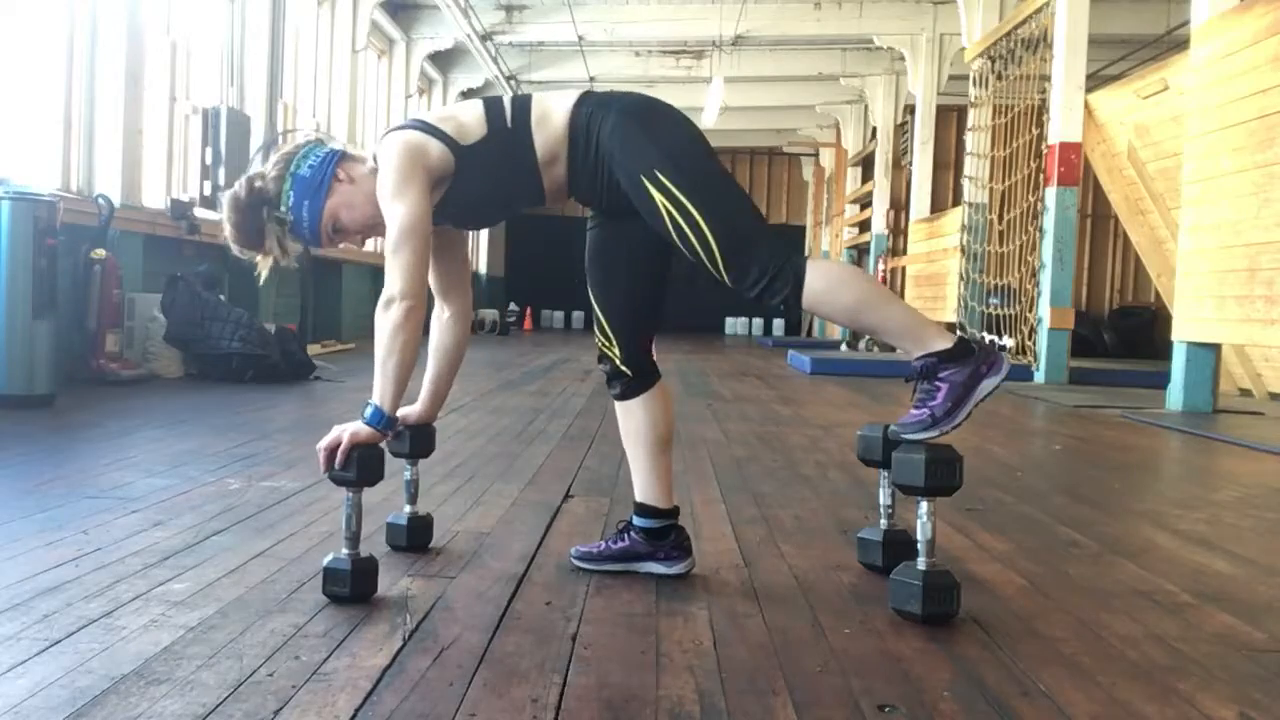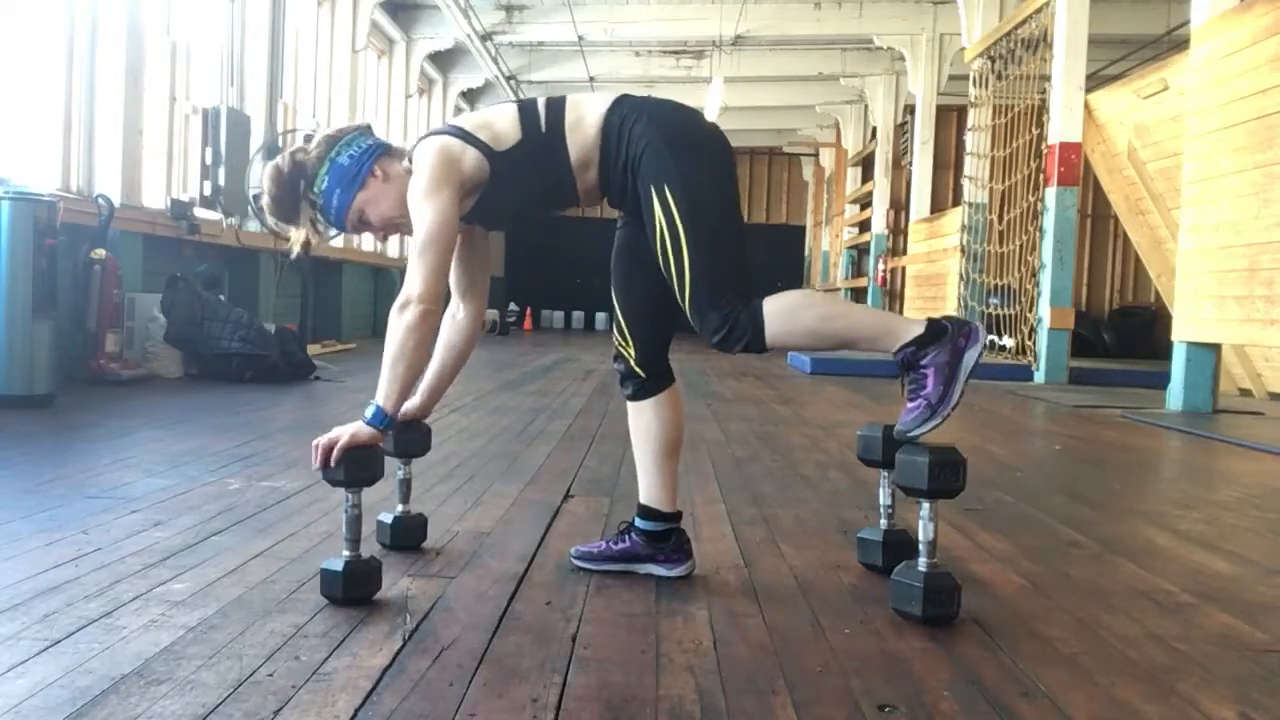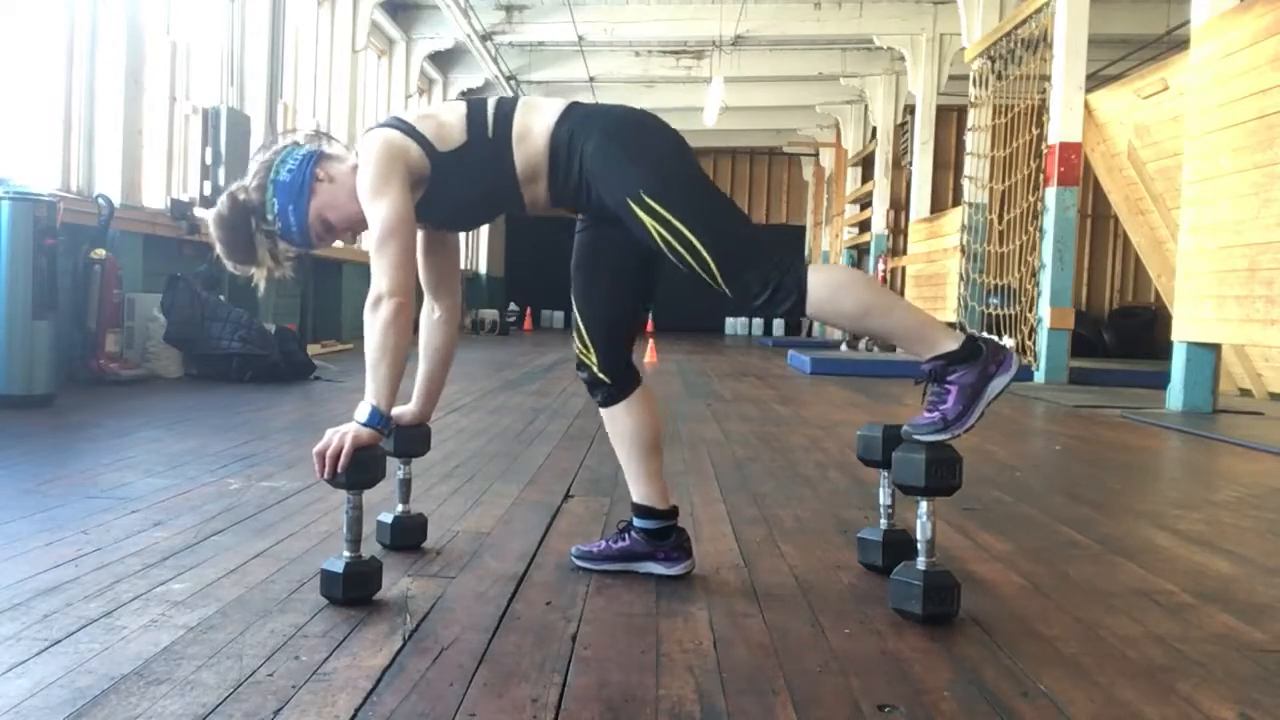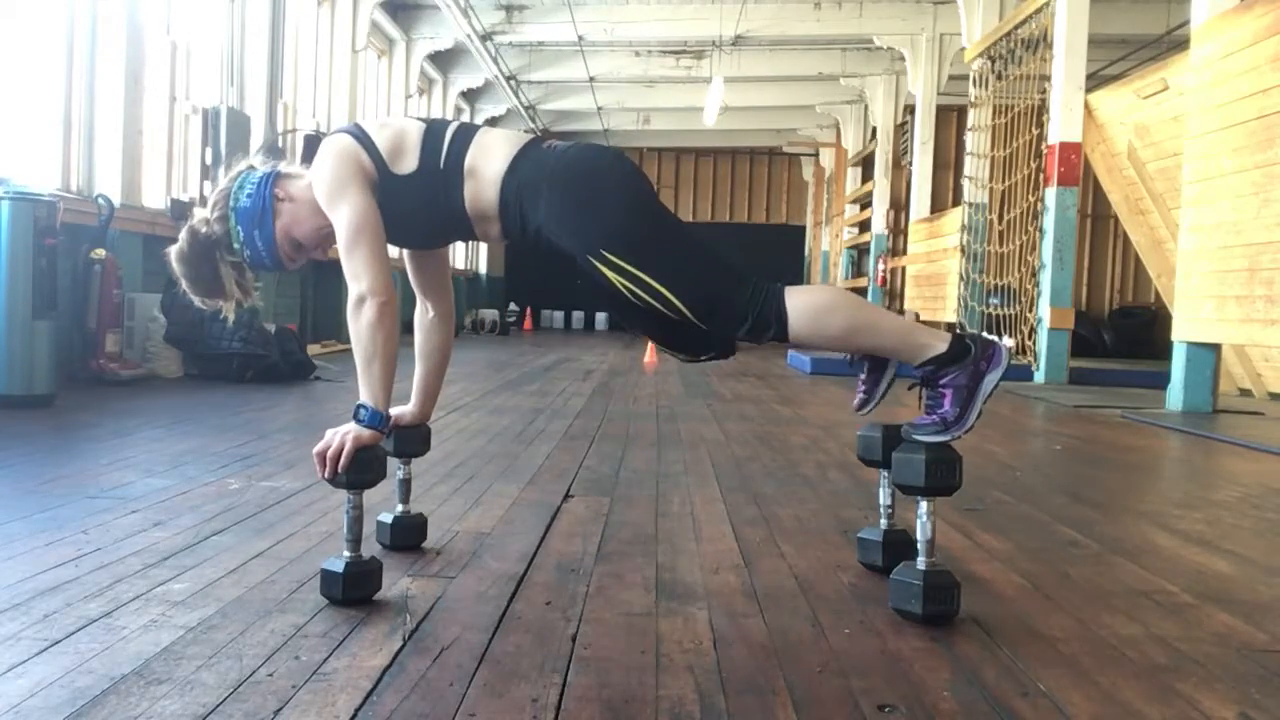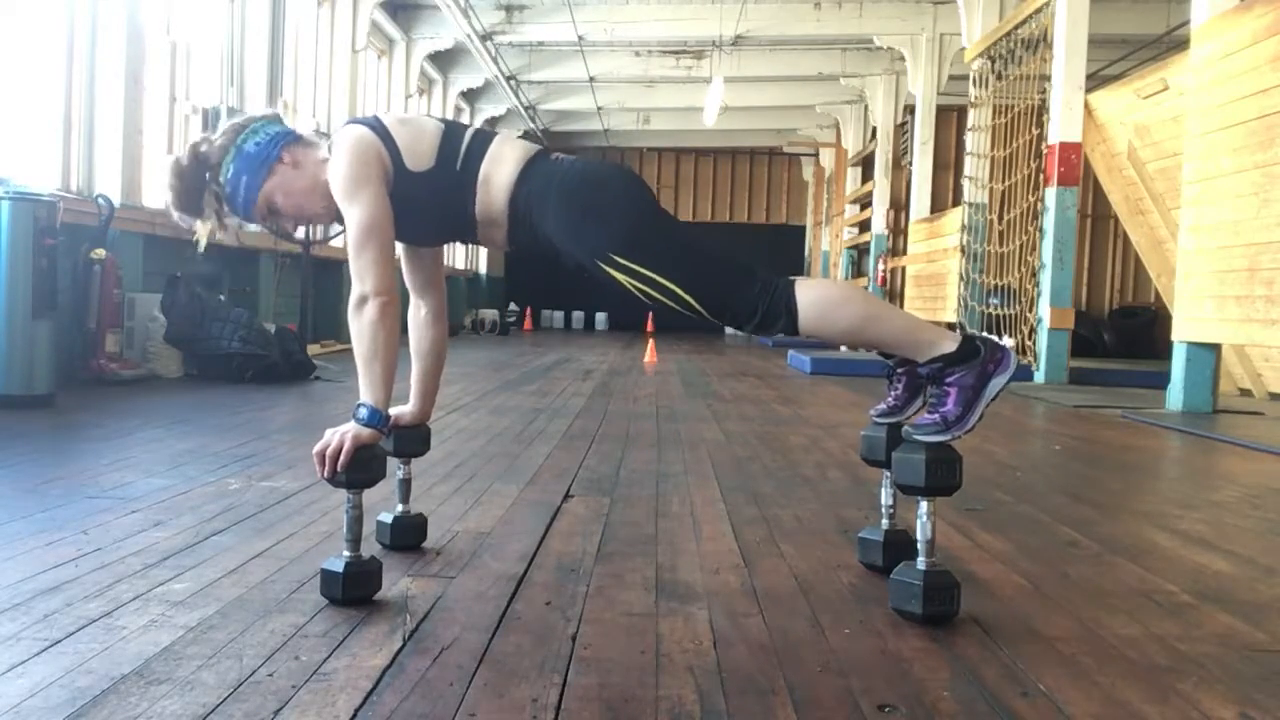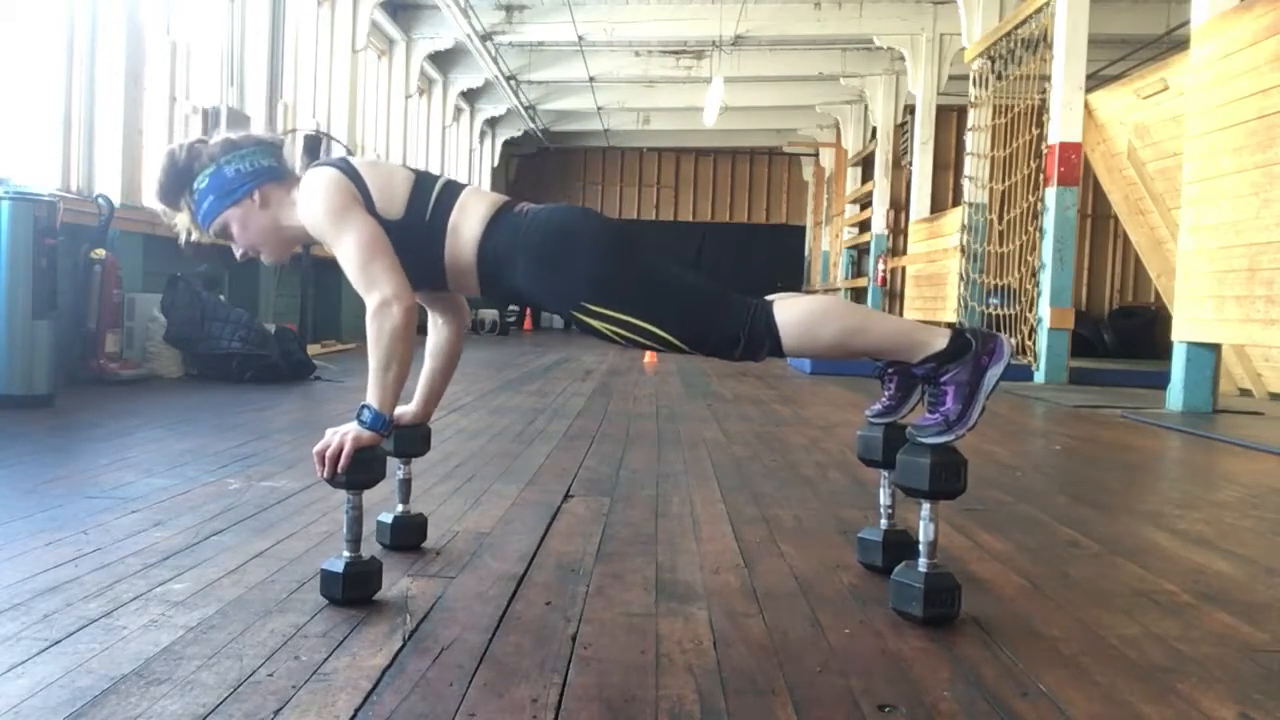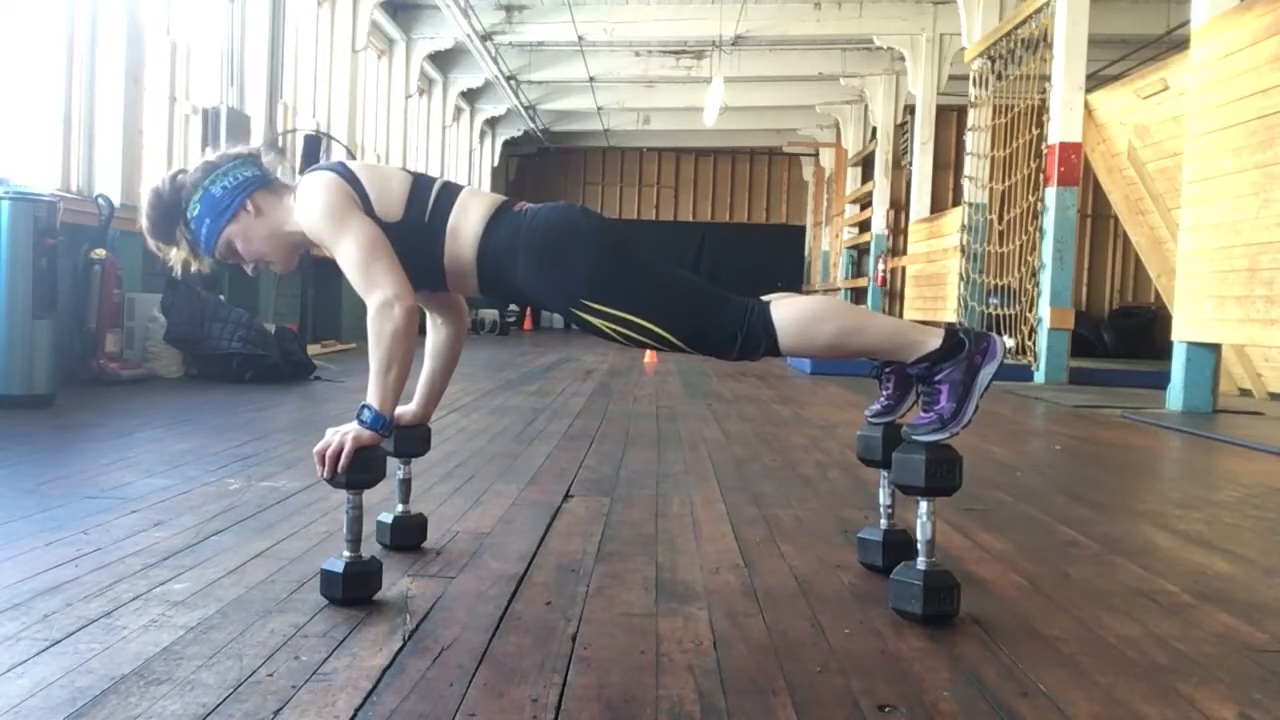
dt=0.7s
person 1, frame 1
left shoulder: (402, 159)
right shoulder: (430, 197)
left elbow: (400, 302)
right elbow: (450, 308)
left wrist: (375, 417)
right wrist: (426, 408)
left hip: (632, 142)
right hip: (615, 186)
left knee: (761, 271)
right knee: (623, 361)
left ankle: (952, 359)
right ankle: (657, 532)
person 1, frame 2
left shoulder: (436, 166)
right shoulder: (459, 194)
left elbow: (417, 305)
right elbow: (464, 309)
left wrist: (377, 419)
right wrist: (420, 405)
left hip: (665, 151)
right hip: (647, 180)
left knee: (725, 321)
right knee: (639, 360)
left ankle: (927, 341)
right ankle: (658, 532)
person 1, frame 3
left shoulder: (379, 158)
right shoulder: (417, 192)
left elbow: (391, 298)
right elbow: (442, 303)
left wrist: (373, 417)
right wrist: (419, 409)
left hip: (618, 156)
right hip: (604, 188)
left knee: (763, 282)
right knee: (602, 362)
left ankle: (961, 356)
right ankle: (657, 532)
person 1, frame 4
left shoulder: (335, 168)
right shoulder: (388, 195)
left elbow: (371, 300)
right elbow: (435, 305)
left wrist: (370, 415)
right wrist: (417, 410)
left hip: (578, 197)
right hip: (575, 199)
left knee: (744, 313)
right knee: (694, 332)
left ankle: (950, 354)
right ankle: (876, 340)
person 1, frame 5
left shoulder: (351, 152)
right shoulder: (388, 186)
left elbow: (373, 298)
right elbow: (425, 301)
left wrist: (370, 416)
right wrist: (417, 410)
left hip: (584, 207)
right hip: (580, 206)
left knee: (760, 303)
right knee: (748, 301)
left ankle: (959, 354)
right ankle: (916, 359)
person 1, frame 6
left shoulder: (320, 193)
right shoulder: (350, 198)
left elbow: (390, 304)
right elbow: (449, 310)
left wrist: (373, 418)
right wrist: (418, 411)
left hip: (555, 259)
right hip: (556, 249)
left knee: (747, 330)
right knee: (741, 322)
left ankle: (950, 349)
right ankle: (909, 357)
person 1, frame 7
left shoulder: (320, 196)
right shoulder: (350, 206)
left elbow: (391, 305)
right elbow: (446, 312)
left wrist: (373, 418)
right wrist: (418, 410)
left hip: (558, 257)
right hip: (553, 247)
left knee: (743, 330)
right knee: (737, 323)
left ankle: (946, 348)
right ankle: (906, 354)
